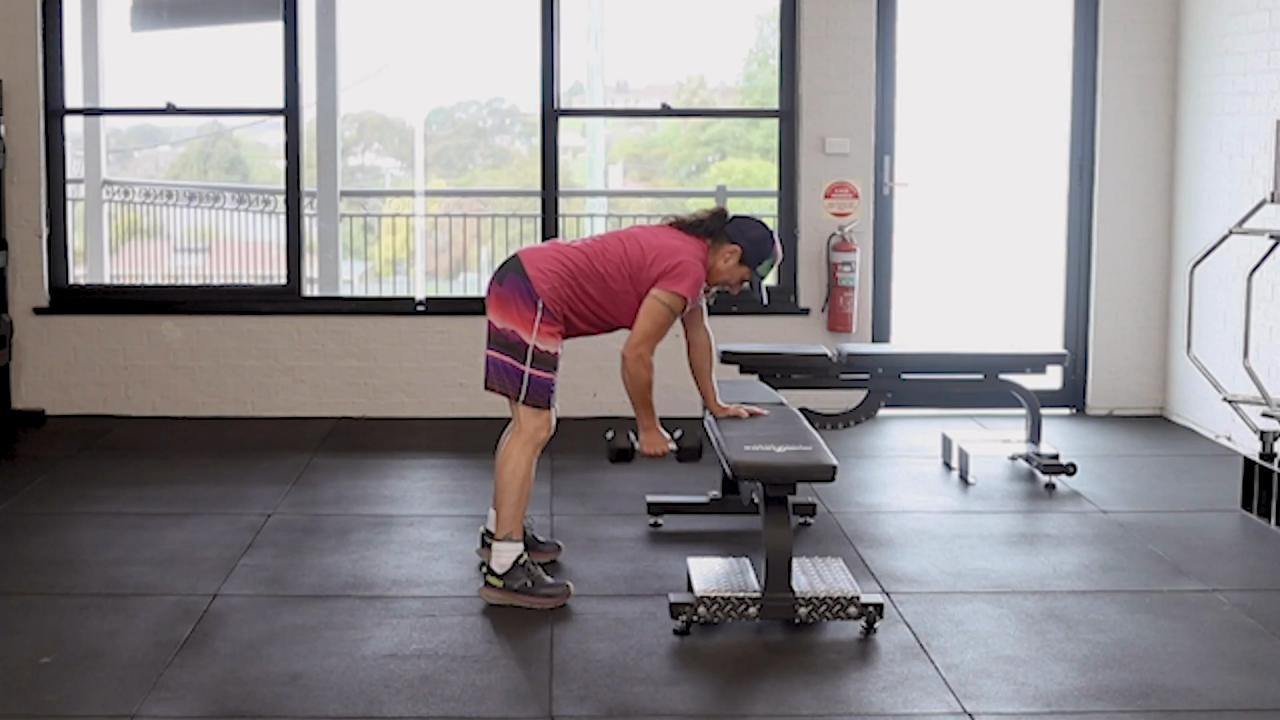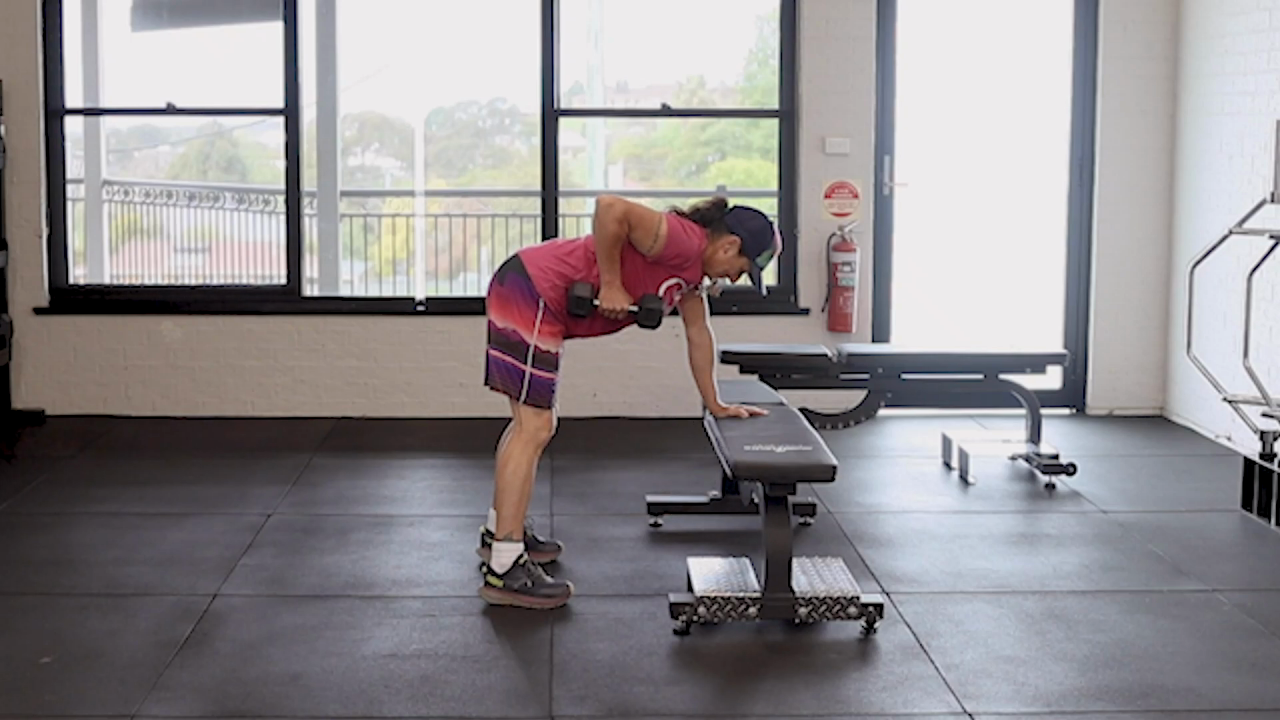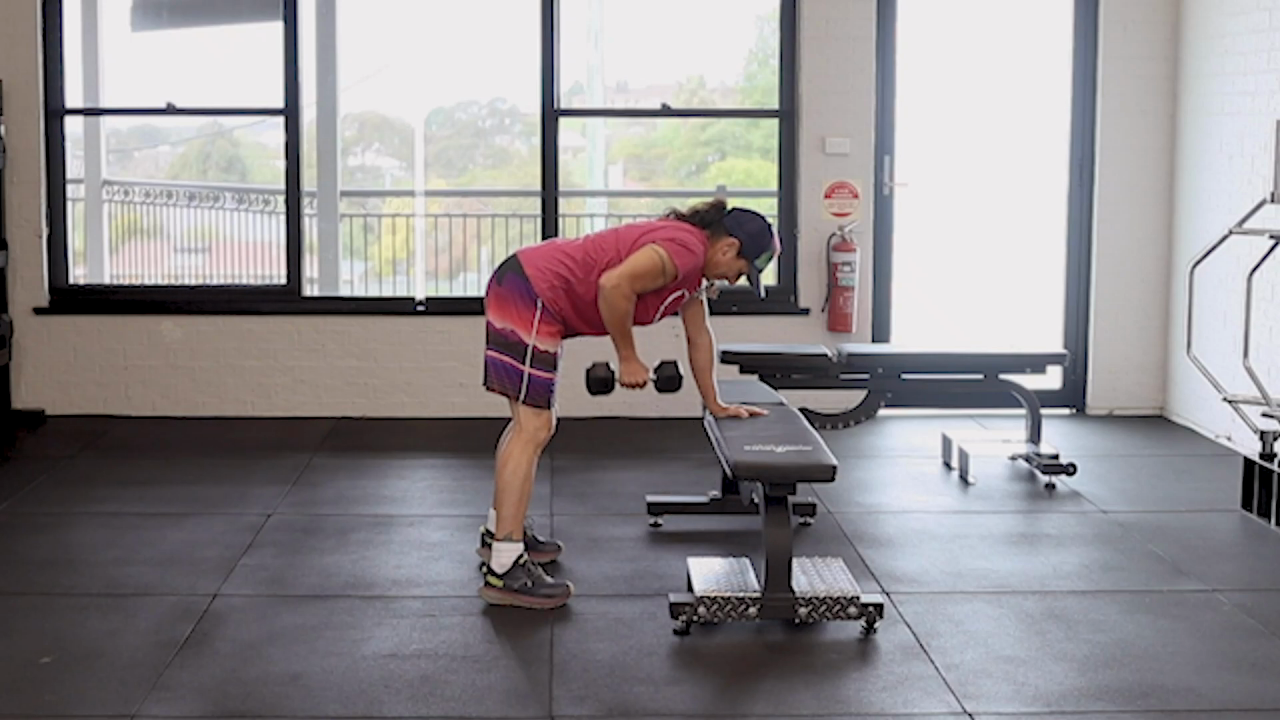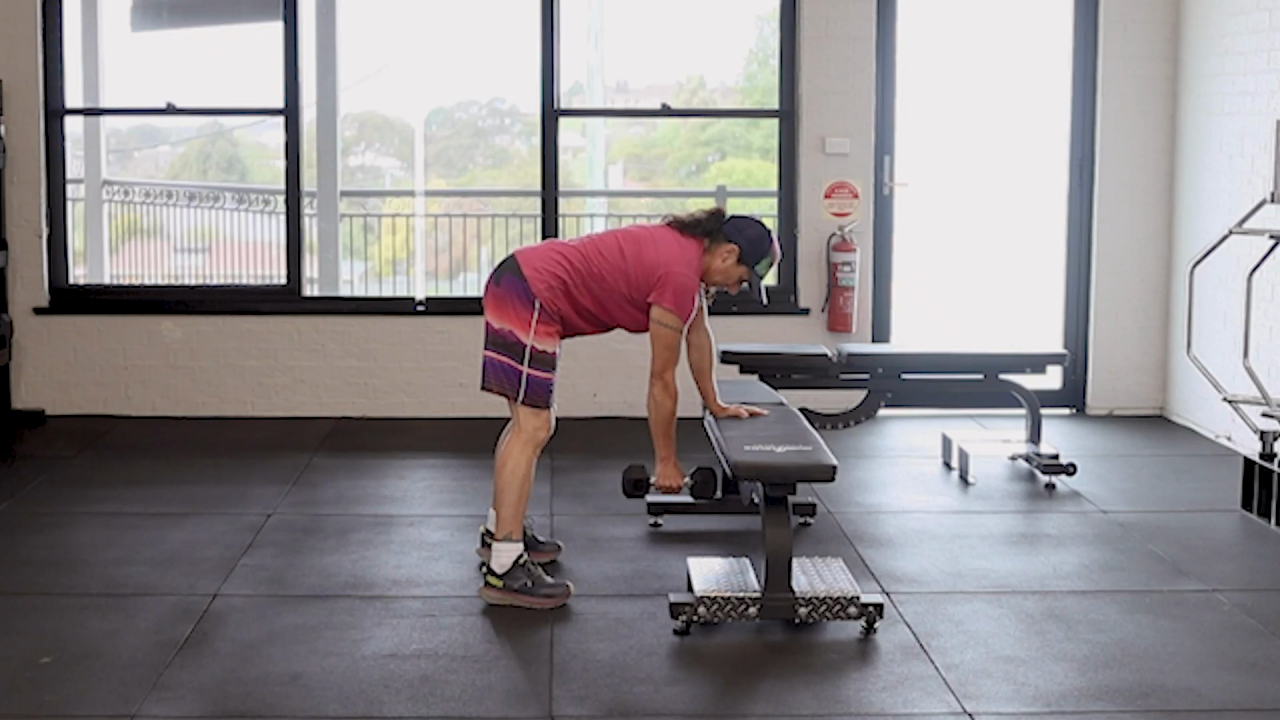
dt=1s
person 1, frame 1
left shoulder: (691, 251)
right shoulder: (686, 268)
left elbow: (697, 332)
right elbow: (635, 355)
left wrist: (715, 404)
right wrist: (649, 429)
left hip: (523, 286)
right hip: (531, 295)
left knee: (529, 421)
right knee: (533, 429)
left ankle: (499, 530)
right ankle: (504, 569)
person 1, frame 2
left shoulder: (693, 264)
right shoulder: (683, 243)
left elbow: (698, 332)
right elbow: (610, 207)
left wrist: (715, 404)
right wrist: (611, 284)
left hip: (529, 295)
right hip: (529, 293)
left knee: (531, 422)
right knee: (535, 428)
left ankle: (500, 529)
right ankle: (504, 569)
person 1, frame 3
left shoulder: (692, 259)
right shoulder: (685, 251)
left elbow: (698, 334)
right elbow: (613, 285)
left wrist: (715, 404)
right wrist: (628, 360)
left hip: (526, 293)
right hip: (528, 294)
left knee: (531, 421)
right knee: (534, 429)
left ankle: (500, 530)
right ankle: (505, 569)
person 1, frame 4
left shoulder: (689, 251)
right shoulder: (679, 274)
left elbow: (698, 334)
right elbow: (661, 381)
left wrist: (715, 405)
right wrist: (667, 462)
left hip: (520, 286)
right hip: (529, 296)
left knee: (529, 421)
right knee: (533, 429)
left ankle: (499, 530)
right ankle: (505, 570)
